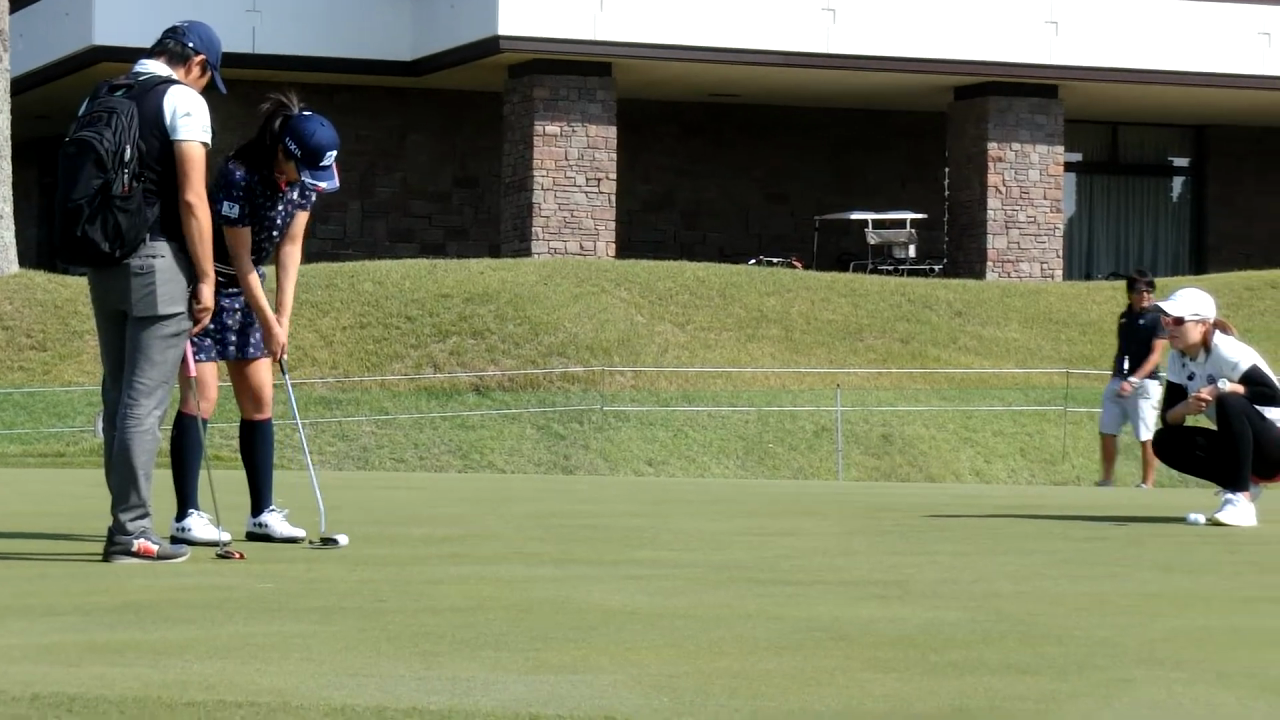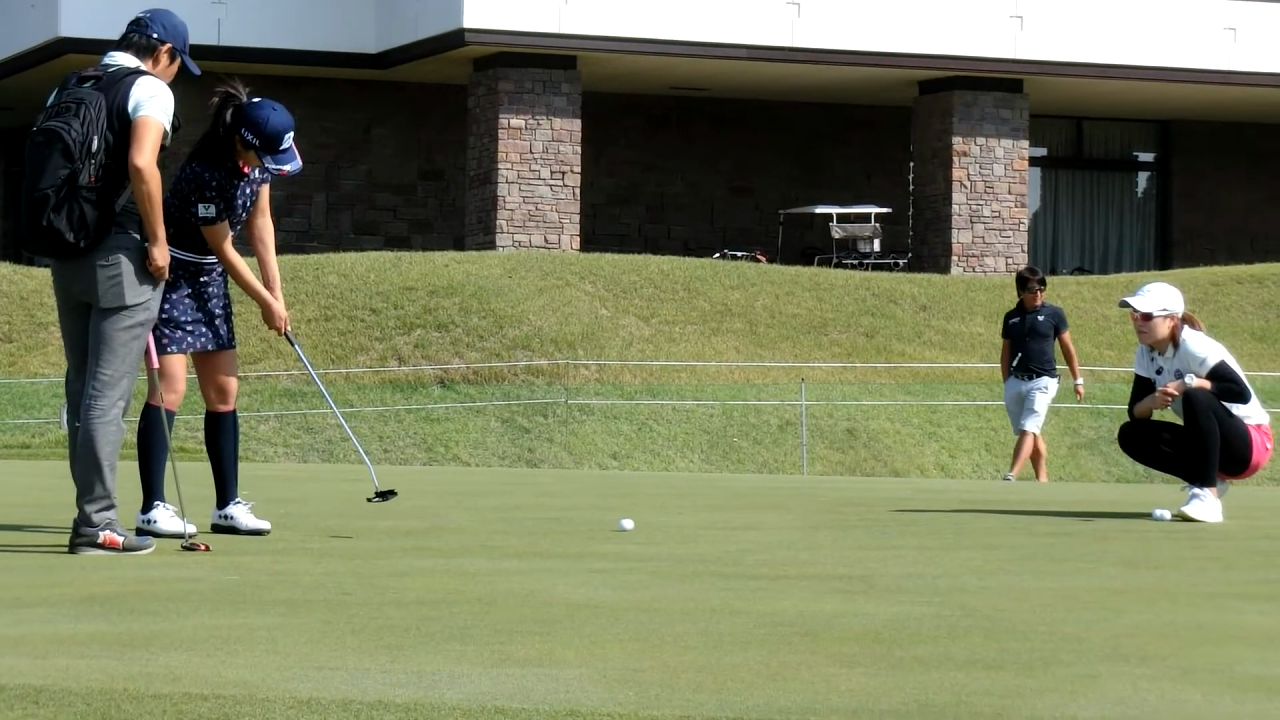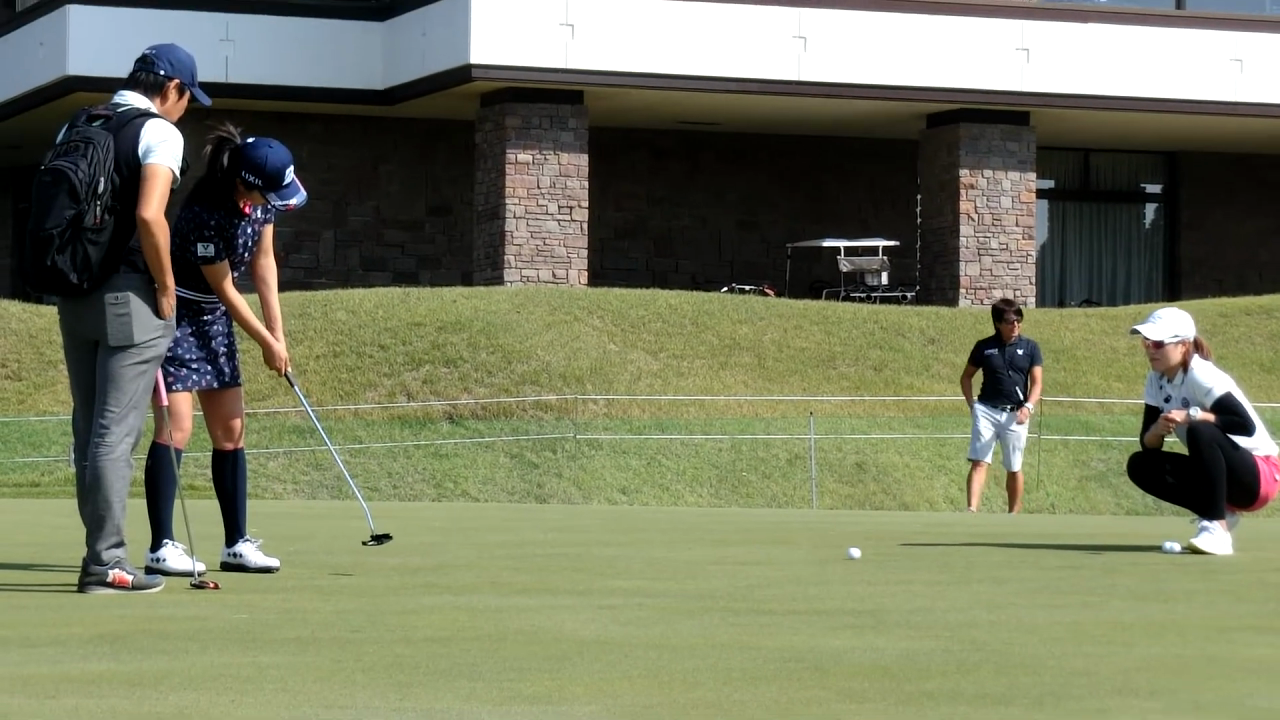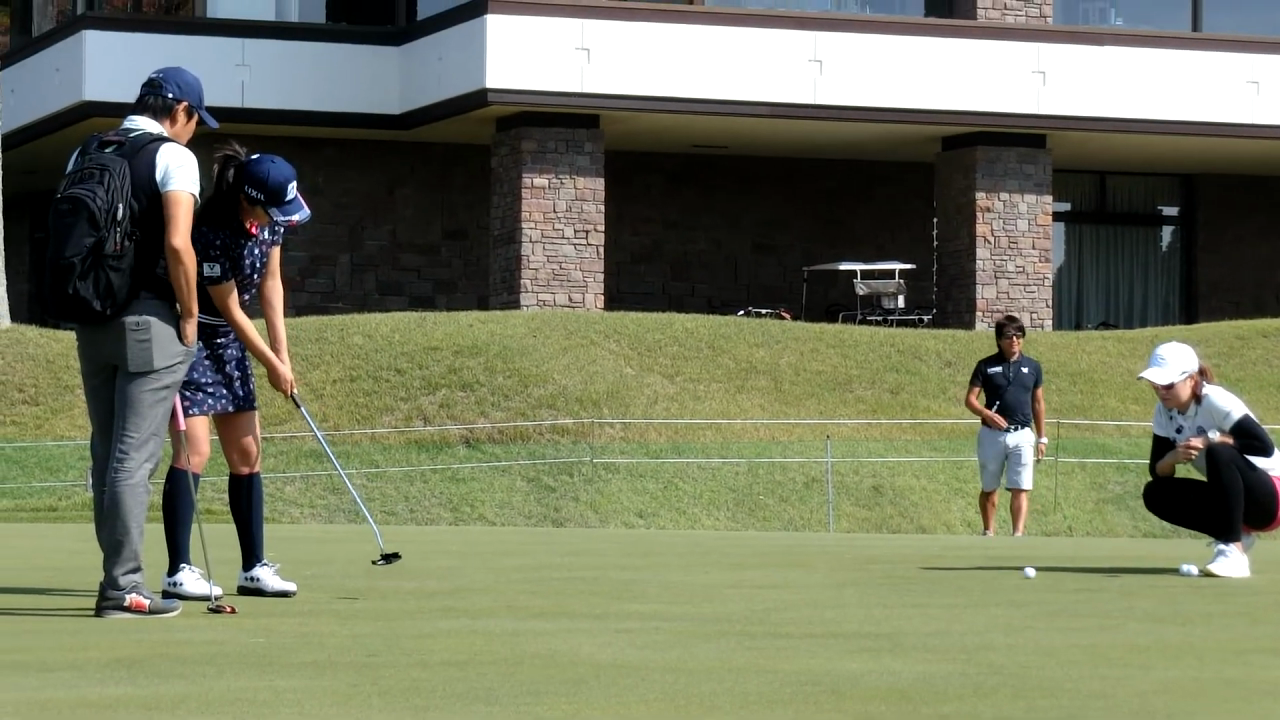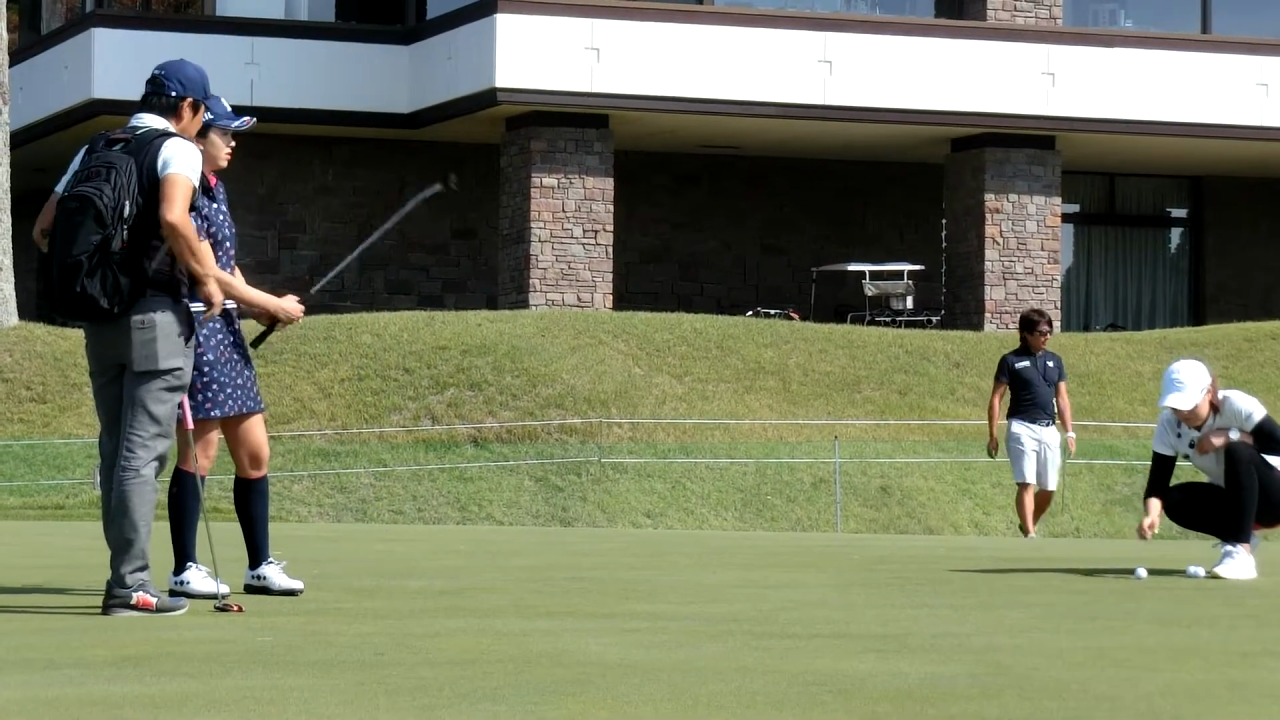
dt=0.7s
person 1, frame 1
right shoulder: (184, 99)
right elbow: (191, 198)
right wrist: (207, 279)
left hip: (105, 262)
right hip: (158, 260)
left knee: (119, 397)
right knee: (144, 401)
left ankle: (127, 521)
right ankle: (132, 532)
person 1, frame 2
right shoulder: (149, 88)
right elbow: (141, 164)
right wrist: (158, 241)
left hip: (68, 253)
right hip: (119, 254)
left knee: (82, 389)
right knee: (106, 394)
left ankle: (92, 512)
right ankle: (96, 524)
person 1, frame 3
right shoulder: (159, 131)
right elbow: (148, 216)
right wrist: (166, 288)
left hip: (75, 293)
right hip: (127, 295)
left knee: (89, 428)
right knee: (115, 431)
left ankle: (102, 551)
right ankle: (106, 563)
person 1, frame 4
left shoulder: (86, 154)
right shoulder: (173, 156)
right elbow: (177, 245)
right wrist: (189, 316)
left hip: (93, 320)
right hip: (147, 320)
left knee: (107, 453)
right knee: (133, 456)
left ankle: (117, 577)
right ankle: (122, 587)
person 1, frame 5
left shoulder: (93, 151)
right shoulder: (176, 149)
left elbow: (44, 229)
right elbow: (173, 218)
right wrist: (207, 278)
left hip: (101, 316)
right hip: (155, 314)
left knee: (116, 449)
right knee: (142, 452)
left ankle: (127, 574)
right ankle: (129, 585)
person 2, frame 1
left shoulder: (303, 180)
right shoulder: (238, 175)
left elbow: (290, 246)
right elbow: (240, 259)
left wrist: (282, 318)
right wrist: (269, 321)
left hip: (245, 289)
left knee: (259, 400)
right knee: (201, 397)
left ankle: (263, 513)
right ankle: (186, 516)
person 2, frame 2
left shoulder: (258, 158)
right shoulder: (204, 172)
left elbow: (261, 221)
right elbow: (225, 250)
left wrist: (277, 289)
right wrist: (266, 303)
left hip: (210, 278)
right hip: (173, 276)
left knee: (224, 392)
right knee: (170, 389)
left ankle: (228, 506)
right ankle: (152, 508)
person 2, frame 3
left shoulder: (262, 198)
right shoulder: (205, 212)
left elbow: (263, 260)
right elbow: (225, 288)
left wrist: (278, 331)
right wrist: (266, 343)
left hip: (214, 317)
right hip: (176, 314)
left knee: (230, 430)
right knee: (177, 426)
left ankle: (237, 543)
right ankle: (162, 546)
person 2, frame 4
left shoulder: (269, 219)
right shoulder: (212, 231)
left elbow: (270, 283)
right elbow: (231, 310)
left wrist: (283, 353)
right wrist: (272, 365)
left hip: (228, 341)
right hip: (190, 339)
left knee: (248, 453)
right knee: (195, 451)
left ankle: (254, 567)
right ankle: (179, 570)
person 2, frame 5
left shoulder: (217, 191)
left wrist: (258, 308)
right wrist: (272, 304)
left hip: (226, 332)
right hip: (196, 328)
left knee: (255, 454)
right knee: (200, 450)
left ankle: (260, 566)
right ankle: (184, 570)
person 3, frame 1
left shoulder: (1227, 351)
right shoulder: (1177, 359)
right elbow: (1167, 419)
left wrist: (1221, 387)
right wrist: (1184, 407)
right hip: (1240, 449)
left knee: (1230, 403)
right knee: (1165, 441)
left ankle: (1241, 500)
right ankle: (1244, 485)
person 3, frame 2
left shoulder: (1195, 346)
right shoulder: (1145, 353)
left elbow: (1242, 393)
right elbow: (1135, 412)
left wrist: (1188, 382)
right wrist: (1151, 401)
right hip: (1209, 442)
left knee: (1196, 397)
right knee: (1130, 435)
left ankle: (1208, 497)
right ankle: (1209, 482)
person 3, frame 3
left shoulder: (1201, 376)
right shoulder: (1156, 380)
left elbow: (1246, 425)
right elbow: (1148, 445)
left wrist: (1191, 415)
right wrist: (1157, 429)
right hip: (1219, 474)
left knee: (1200, 431)
right knee: (1140, 465)
left ankle: (1217, 529)
right ankle: (1219, 514)
person 3, frame 4
left shoulder: (1216, 401)
right shoulder: (1164, 411)
right elbow: (1157, 472)
left wrist: (1211, 438)
right wrist: (1173, 457)
right hip: (1230, 500)
left knee: (1219, 452)
right knee: (1155, 493)
left ankle: (1234, 553)
right ankle: (1236, 535)
person 3, frame 5
left shoulder: (1236, 404)
right shoulder: (1168, 425)
right elbow: (1157, 485)
left wrist: (1230, 436)
right wrist: (1151, 515)
right hip: (1233, 500)
left knee: (1238, 451)
right knee: (1174, 500)
left ankle: (1241, 552)
right ankle: (1241, 538)
person 4, frame 1
left shoulder: (1157, 318)
right shoulder: (1124, 317)
left elbow: (1156, 355)
left wrist: (1133, 381)
right wrist: (1115, 378)
left hip: (1145, 384)
right hip: (1119, 383)
left knee: (1145, 437)
right knee: (1107, 433)
left ankle: (1146, 485)
right ankle: (1106, 481)
person 4, frame 2
left shoulder: (1054, 314)
right shoulder: (1010, 317)
left elbow: (1068, 348)
left wrist: (1078, 380)
right wrist: (1006, 382)
left hip: (1042, 381)
right hip: (1016, 382)
left knee: (1027, 431)
right knee: (1032, 433)
left ankle: (1010, 478)
right ankle: (1042, 481)
person 4, frame 3
left shoulder: (1030, 347)
right shoulder: (983, 347)
left elbow: (1036, 382)
right elbow: (966, 376)
left wrist: (1028, 406)
right wrist: (970, 402)
left hip: (1015, 415)
right hip: (986, 411)
left knee: (1014, 469)
right knee: (979, 463)
left ankle: (1014, 514)
right ankle: (972, 511)
person 4, frame 4
left shoulder: (1033, 367)
right shoulder: (985, 365)
left elbow: (1038, 404)
right elbow: (970, 399)
left wrist: (1042, 438)
right wrist: (987, 414)
left hip: (1023, 436)
right hip: (992, 434)
left knee: (1021, 489)
right knee: (989, 489)
left ankle: (1017, 535)
right ankle: (988, 533)
person 4, frame 5
left shoulder: (1055, 361)
right shoulder: (1010, 361)
left elbow: (1063, 398)
right elbow: (996, 399)
left wrist: (1069, 432)
right wrist: (993, 435)
left hip: (1050, 430)
right hip: (1023, 428)
left knee: (1048, 488)
right knee: (1027, 484)
left ankle: (1028, 524)
right ankle: (1030, 536)
